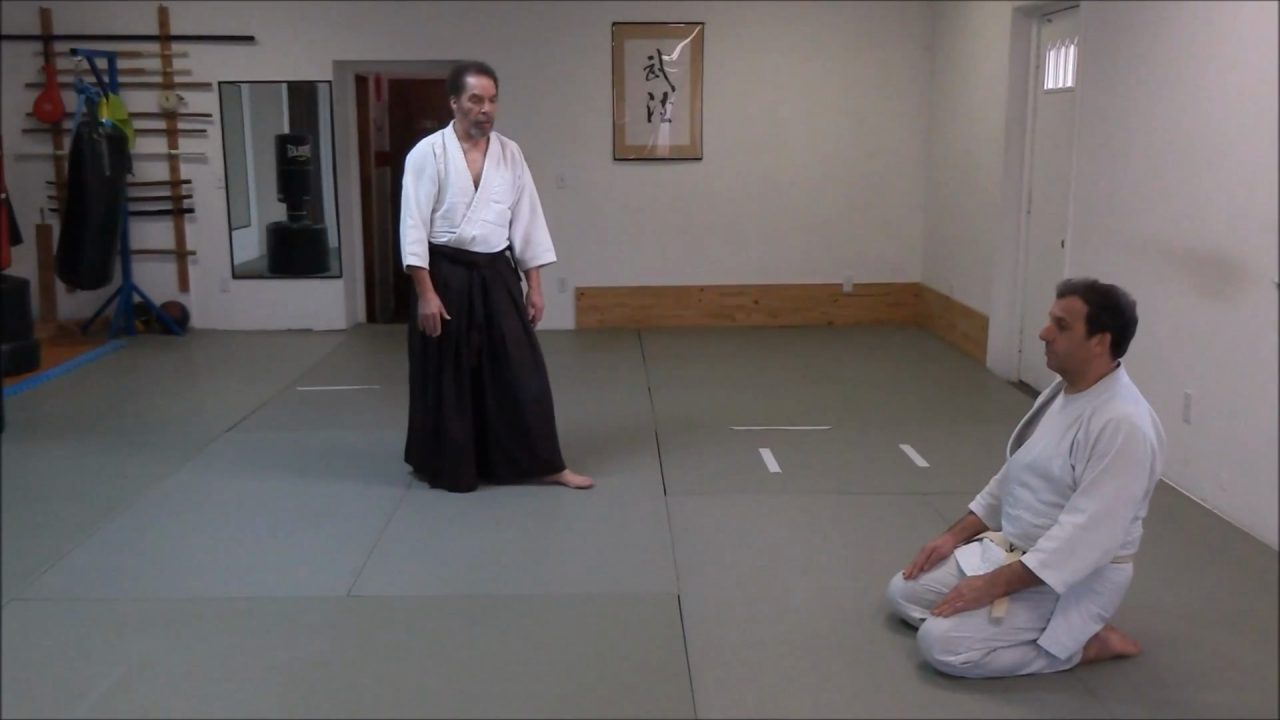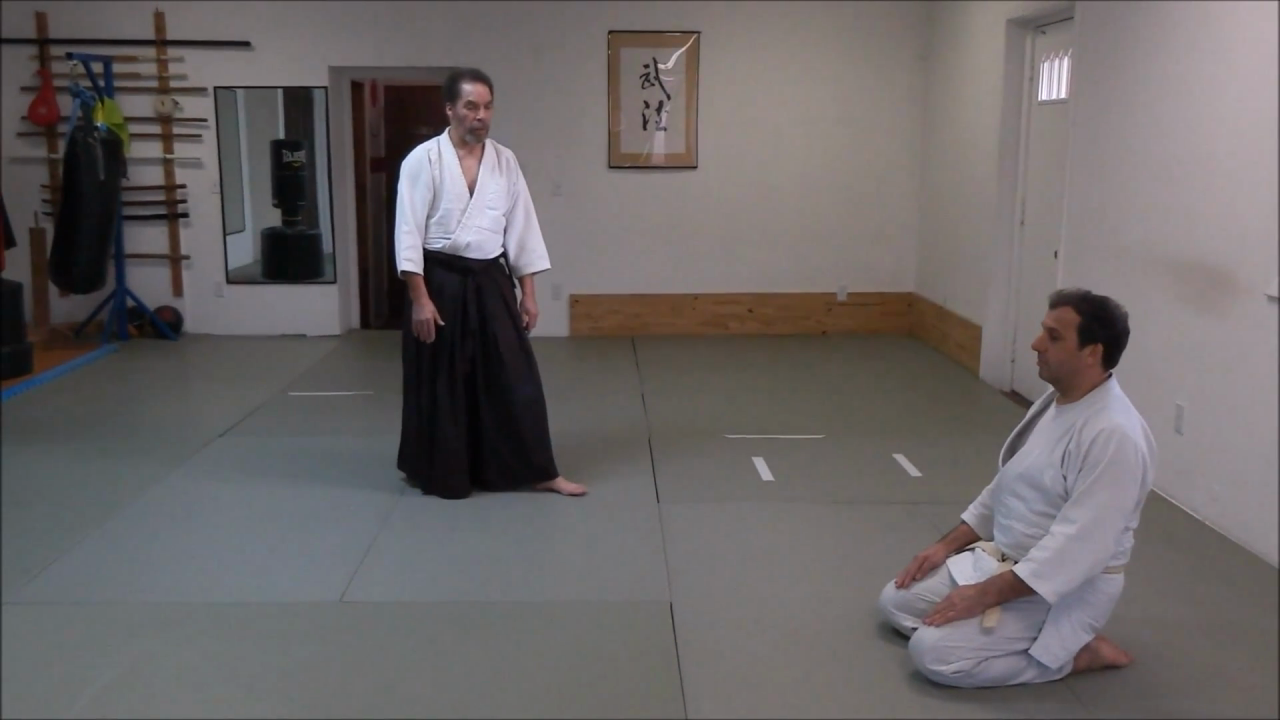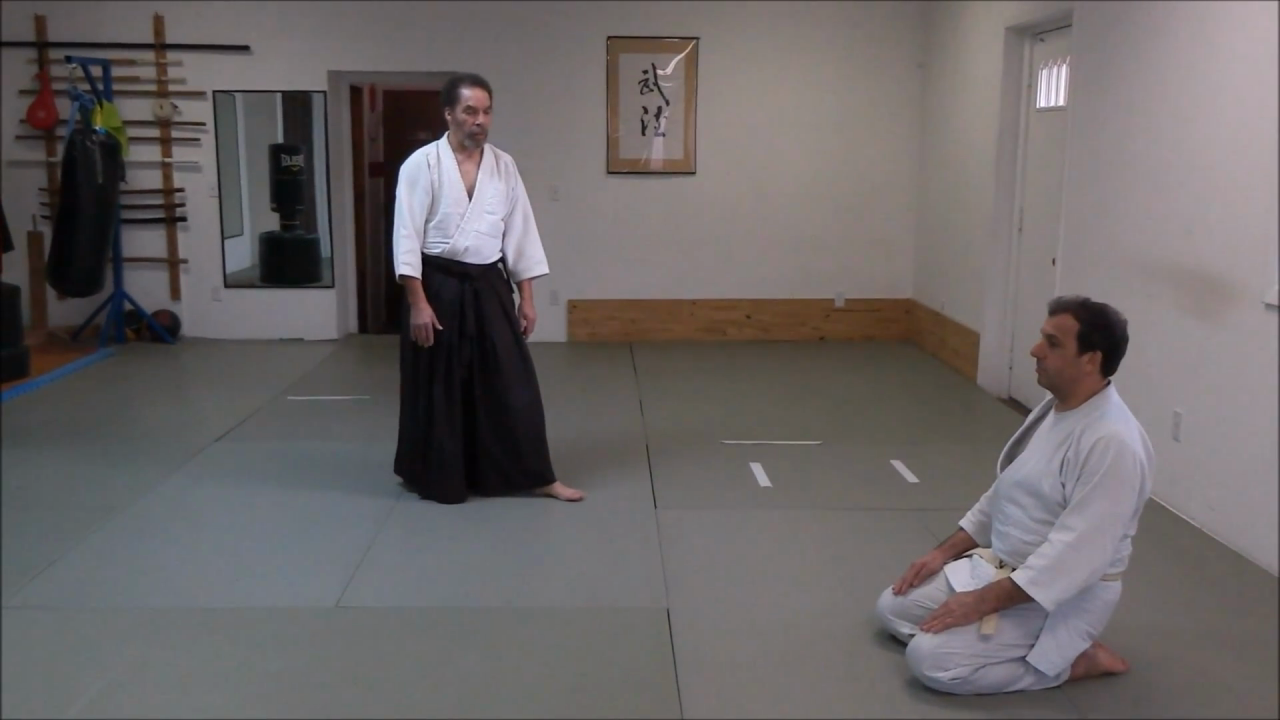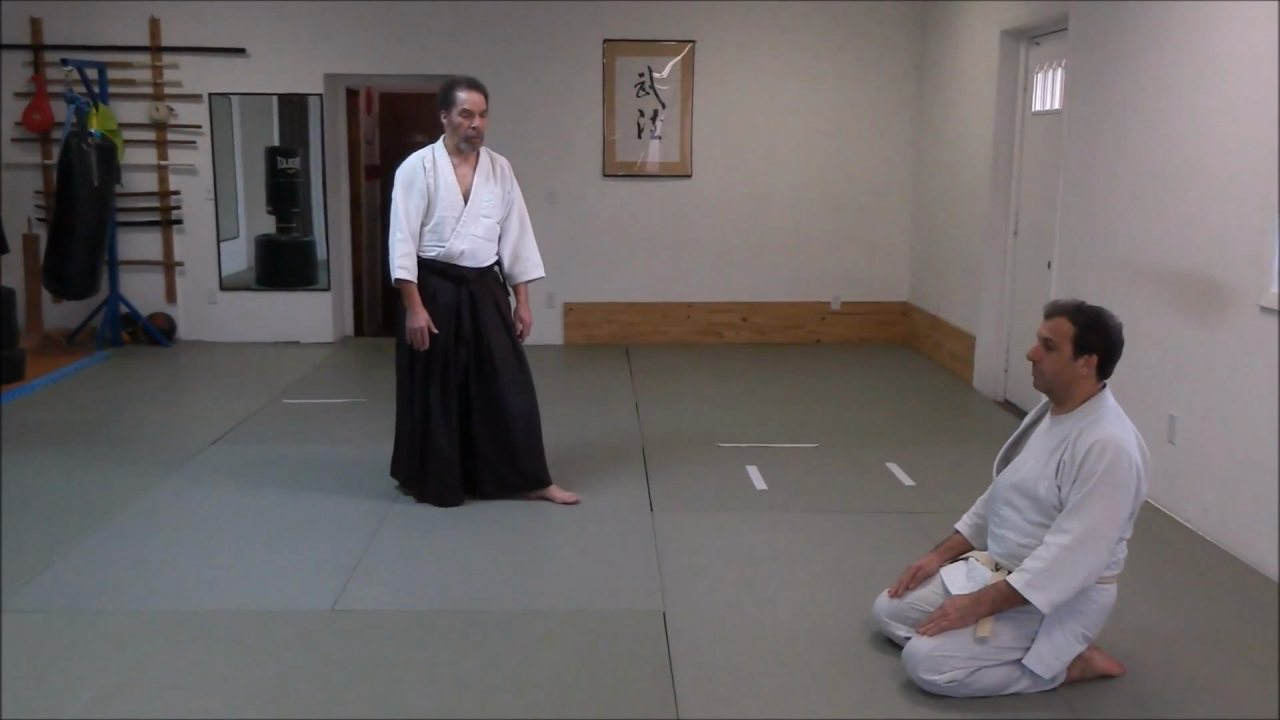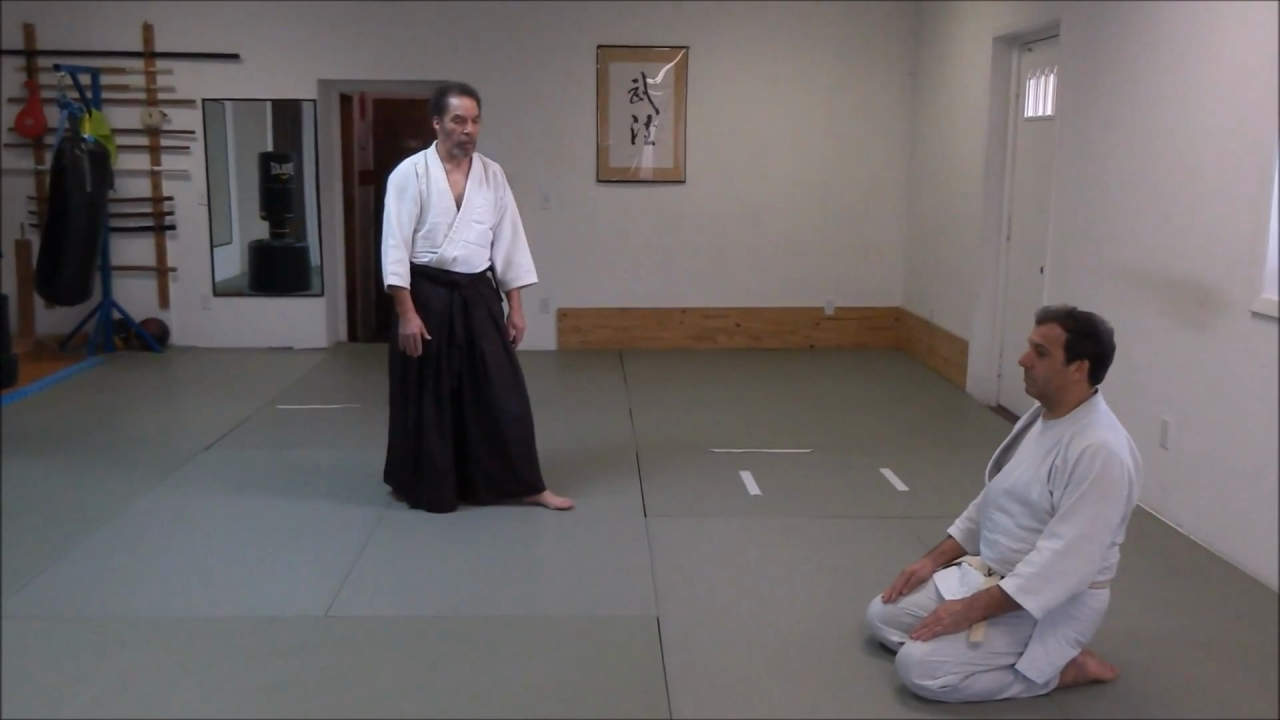
dt=0.7s
person 1, frame 1
left shoulder: (509, 153)
right shoulder: (428, 153)
left elbow: (526, 220)
right elbow: (414, 226)
left wrist: (533, 285)
right wrist: (425, 293)
left hip: (496, 276)
right hip: (447, 277)
left knee: (522, 372)
right knee: (446, 378)
left ankle: (545, 464)
right ankle: (446, 465)
person 1, frame 2
left shoulder: (504, 160)
right shoulder: (423, 160)
left elbow: (521, 227)
right elbow: (408, 232)
left wrist: (527, 292)
right wrist: (419, 299)
left hip: (491, 283)
right hip: (441, 283)
left knee: (516, 379)
right knee: (440, 385)
left ankle: (539, 471)
right ankle: (439, 472)
person 1, frame 3
left shoulder: (503, 165)
right shoulder: (423, 164)
left elbow: (520, 232)
right elbow: (407, 236)
left wrist: (526, 297)
right wrist: (418, 303)
left hip: (489, 288)
right hip: (439, 288)
left knee: (513, 384)
right knee: (437, 389)
left ankle: (537, 476)
right ankle: (436, 476)
person 1, frame 4
left shoulder: (499, 168)
right shoulder: (418, 167)
left elbow: (515, 235)
right elbow: (403, 239)
left wrist: (522, 300)
right wrist: (413, 306)
left hip: (485, 291)
right hip: (435, 291)
left knee: (509, 387)
right knee: (433, 393)
left ankle: (533, 480)
right ankle: (432, 480)
person 1, frame 5
left shoulder: (492, 174)
right shoulder: (411, 173)
left elbow: (508, 242)
right elbow: (396, 245)
left wrist: (515, 306)
right wrist: (406, 313)
left hip: (478, 297)
right hip: (428, 297)
left knee: (503, 393)
right knee: (426, 399)
left ankle: (527, 486)
right ankle: (426, 485)
person 2, frame 1
left shoulder: (1123, 424)
right shoulder: (1063, 390)
left elbow: (1087, 536)
right elbow: (1014, 475)
left wrist: (993, 585)
right wrist: (955, 535)
left hip: (1071, 577)
left knee: (943, 643)
right knee: (906, 592)
left ankle: (1087, 641)
person 2, frame 2
left shoulder: (1113, 436)
right shoulder: (1055, 401)
left elbow: (1078, 546)
right elbow: (1007, 485)
left wrist: (985, 596)
right wrist: (947, 545)
left hip: (1064, 588)
left knee: (934, 652)
right knee: (898, 602)
left ankle: (1078, 651)
right ankle: (1062, 641)
person 2, frame 3
left shoulder: (1112, 443)
right shoulder: (1053, 408)
left elbow: (1077, 554)
right elbow: (1005, 492)
left wrist: (983, 602)
right wrist: (945, 552)
left hip: (1061, 594)
left knee: (931, 659)
right knee: (895, 608)
left ankle: (1075, 658)
person 2, frame 4
left shoulder: (1107, 446)
right shoulder: (1049, 411)
left elbow: (1072, 558)
right elbow: (1001, 495)
left wrist: (979, 605)
right wrist: (940, 555)
left hip: (1057, 598)
left knee: (927, 662)
right knee: (890, 611)
left ankle: (1070, 661)
right ankle: (1056, 650)
person 2, frame 5
left shoulder: (1100, 451)
right shoulder: (1041, 417)
left elbow: (1065, 562)
right elbow: (993, 500)
left wrist: (972, 610)
right wrist: (934, 559)
left hip: (1051, 603)
left knee: (921, 667)
right knee: (884, 616)
left ankle: (1063, 666)
right ankle: (1047, 654)
